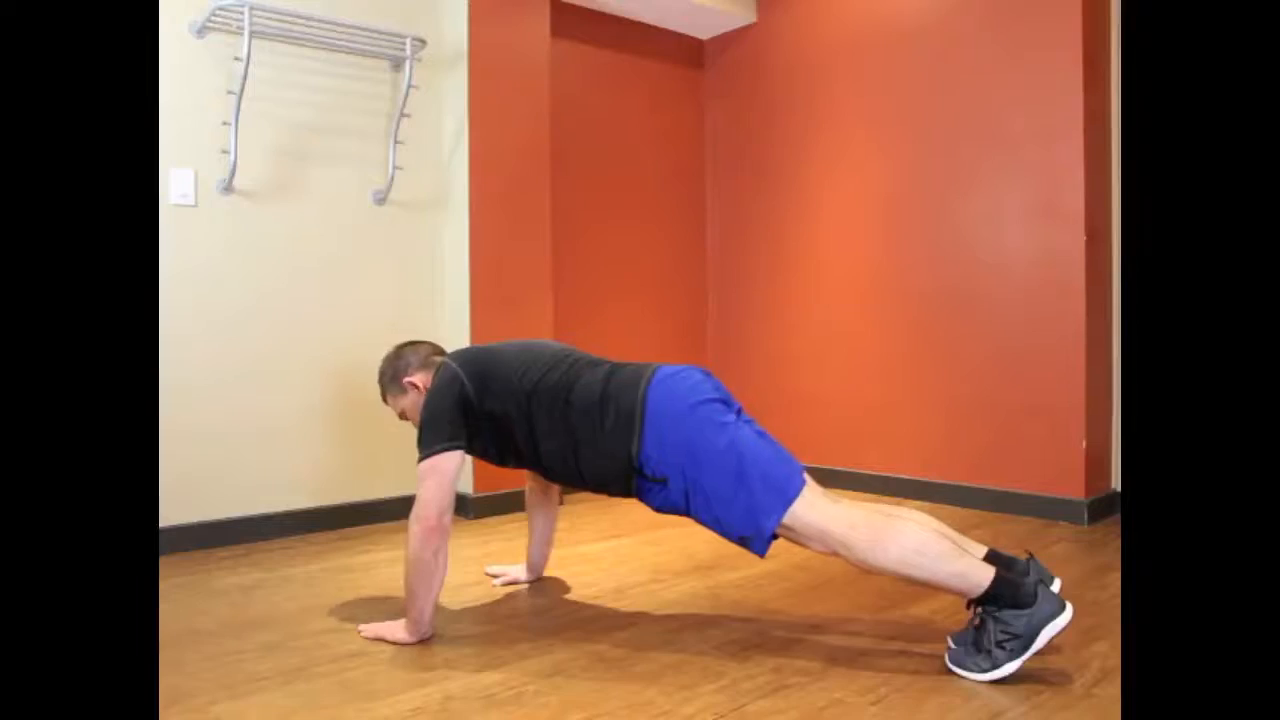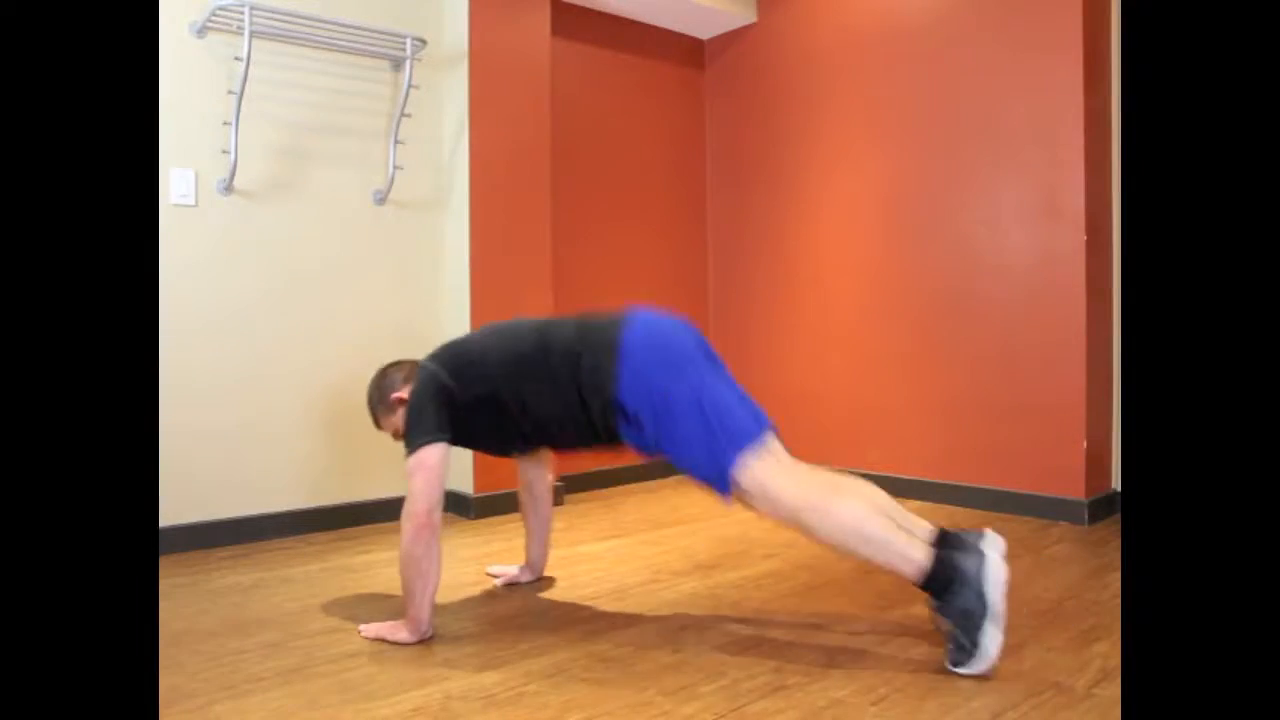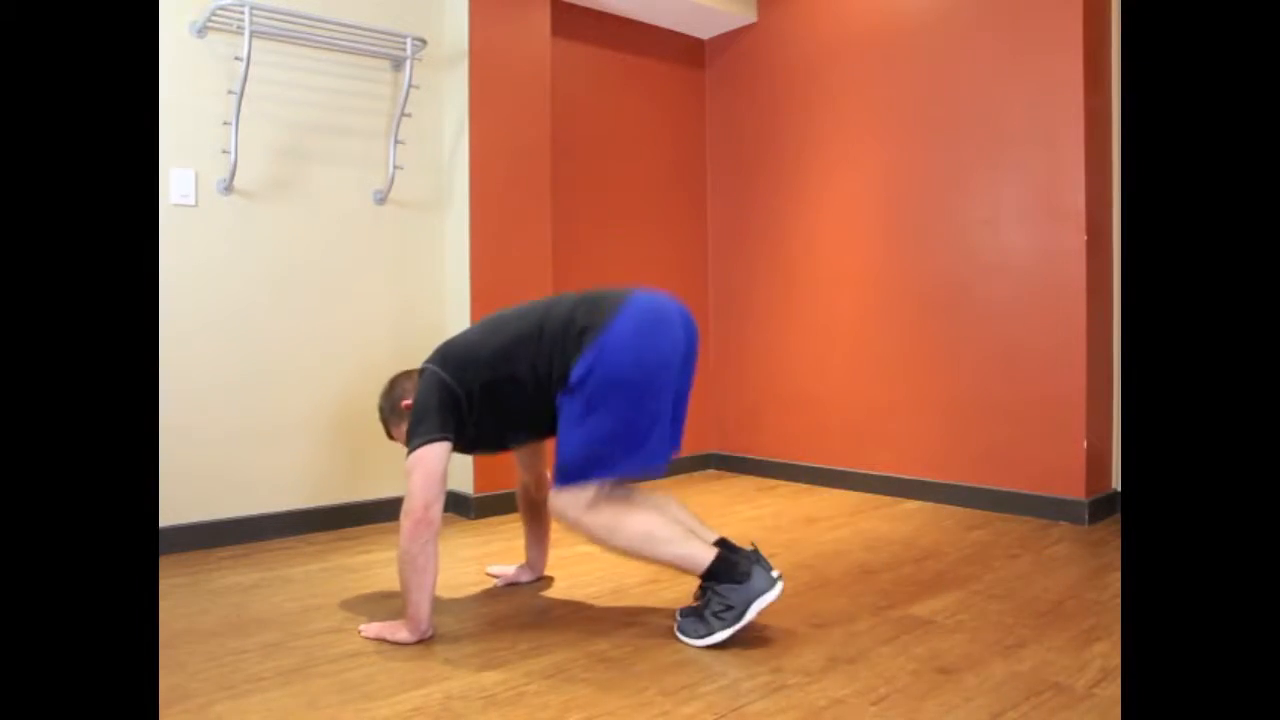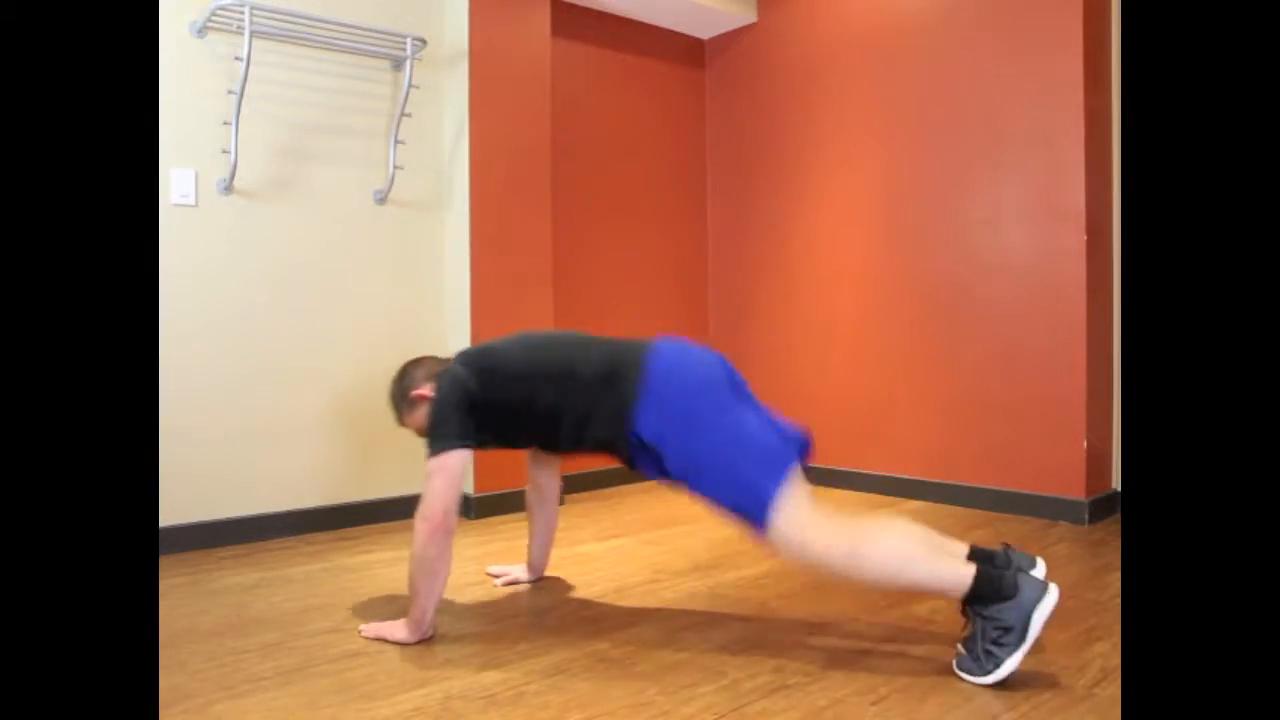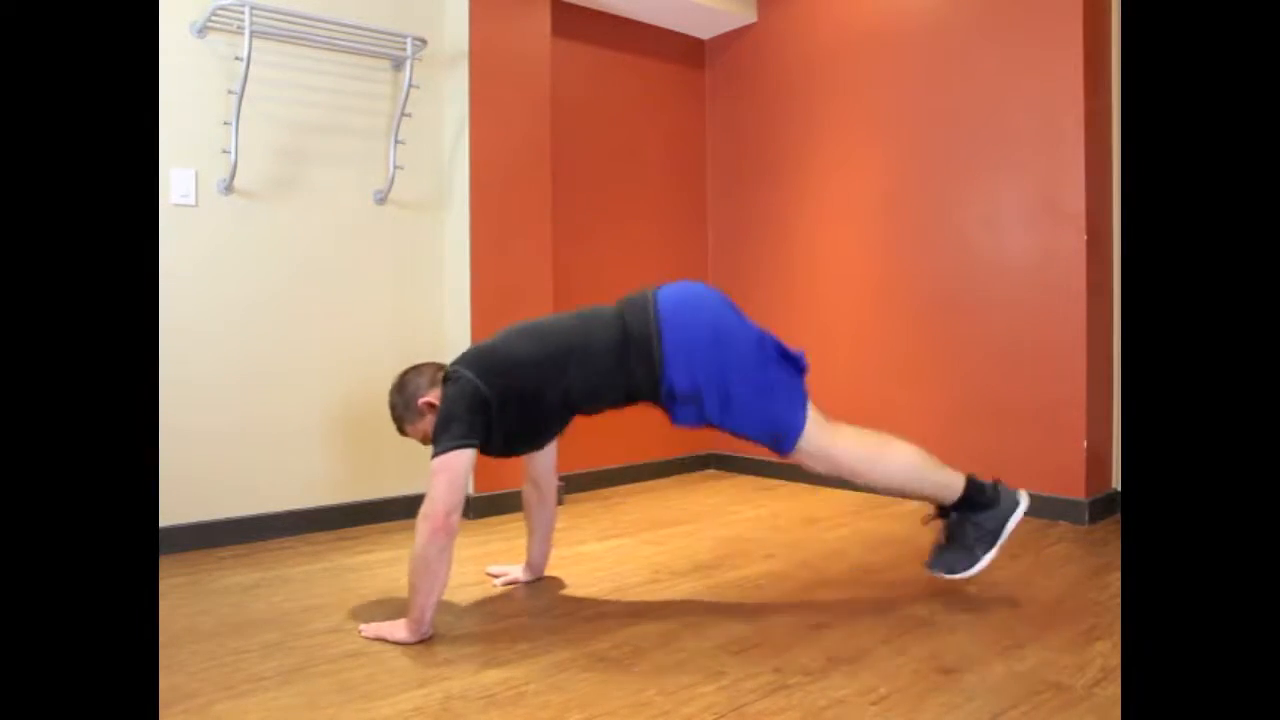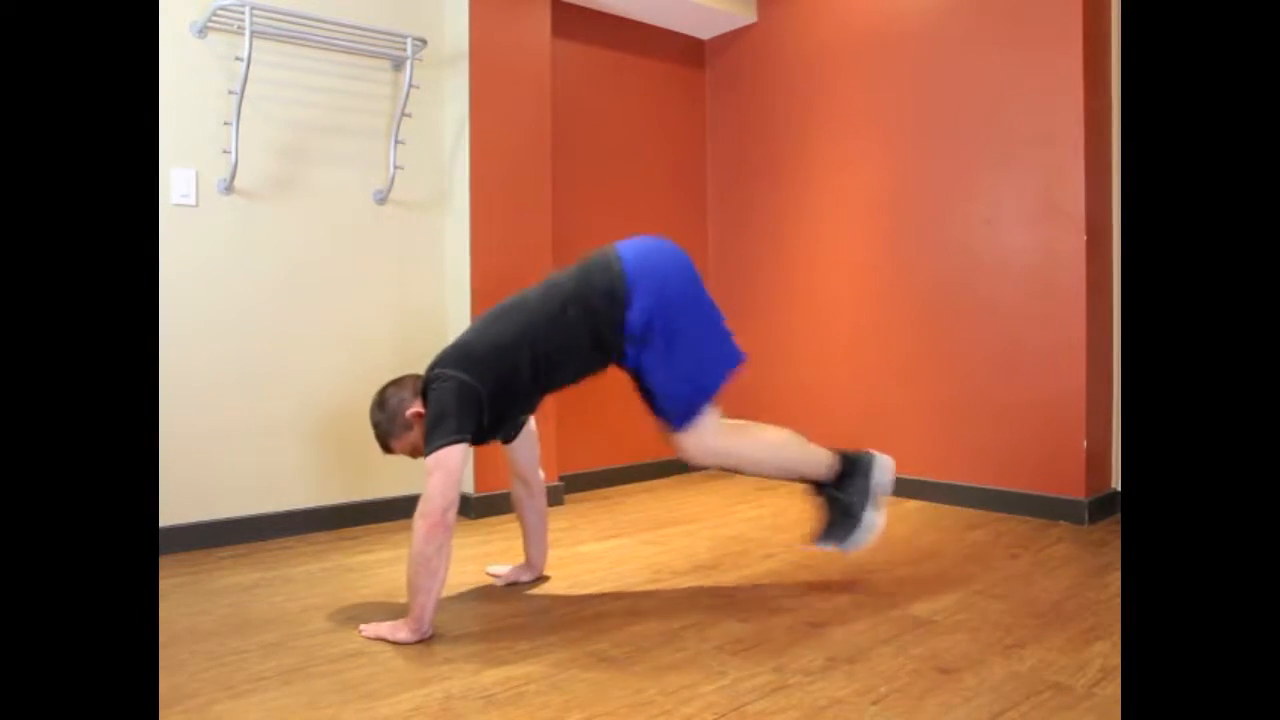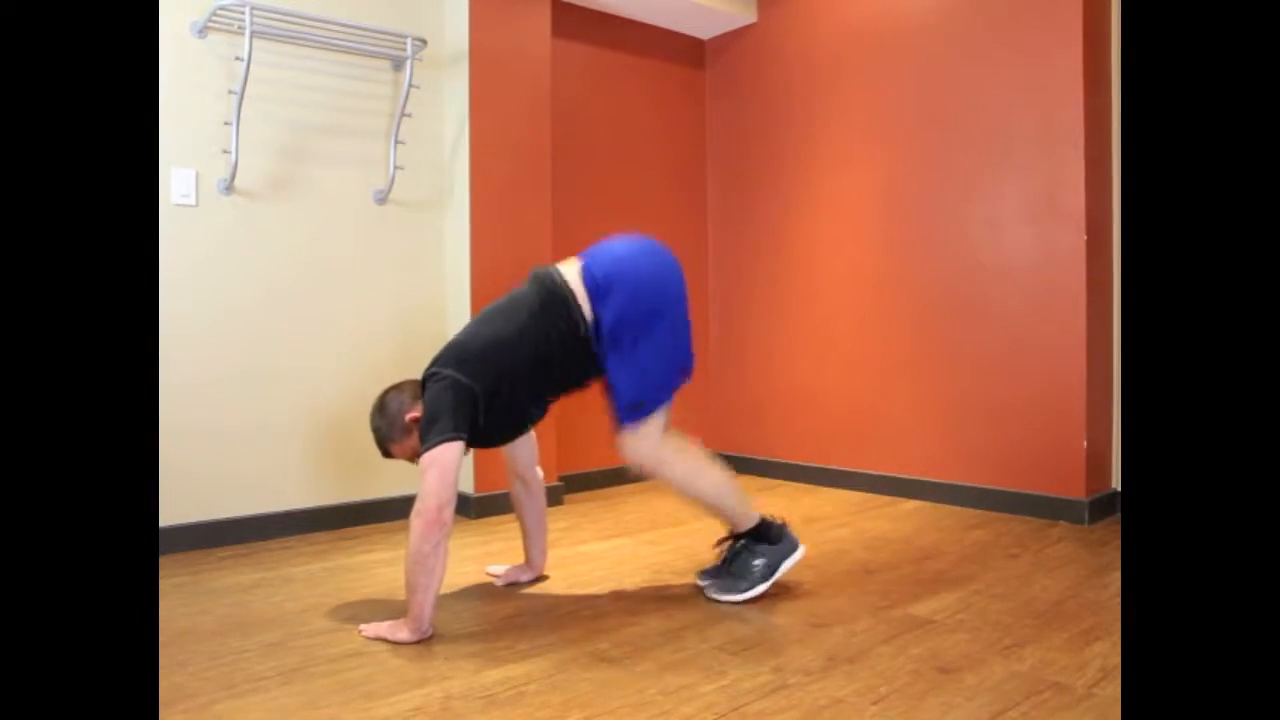
dt=0.5s
person 1, frame 1
left shoulder: (448, 390)
right shoulder: (498, 378)
left elbow: (430, 519)
right elbow: (545, 464)
left wrist: (415, 622)
right wrist: (533, 567)
left hip: (665, 431)
right hip: (676, 403)
left knee: (819, 523)
right knee: (820, 514)
left ankle: (1015, 597)
right ankle: (1009, 569)
person 1, frame 2
left shoulder: (434, 390)
right shoulder: (475, 396)
left elbow: (421, 513)
right elbow: (537, 467)
left wrist: (415, 620)
right wrist: (533, 564)
left hip: (644, 365)
right hip: (652, 348)
left knee: (777, 489)
right knee: (776, 481)
left ankle: (958, 572)
right ankle: (953, 547)
person 1, frame 3
left shoulder: (435, 394)
right shoulder: (482, 383)
left elbow: (421, 515)
right elbow: (533, 479)
left wrist: (415, 625)
right wrist: (533, 566)
left hip: (621, 340)
right hip: (660, 324)
left knee: (576, 504)
right knee: (598, 494)
left ankle: (734, 576)
right ankle: (736, 562)
person 1, frame 4
left shoulder: (458, 390)
right shoulder: (505, 376)
left elbow: (436, 514)
right elbow: (545, 467)
left wrist: (416, 622)
right wrist: (533, 565)
left hip: (671, 403)
right hip: (686, 377)
left knee: (801, 537)
right knee: (803, 528)
left ankle: (999, 590)
right ankle: (991, 565)
person 1, frame 5
left shoulder: (465, 394)
right shoulder: (504, 389)
left elbow: (439, 516)
right elbow: (541, 474)
left wrist: (416, 623)
right wrist: (533, 565)
left hip: (682, 335)
right hip: (683, 325)
left knee: (815, 446)
right knee: (813, 440)
left ankle: (978, 500)
right ankle: (966, 503)
person 1, frame 6
left shoulder: (453, 392)
right shoulder: (486, 387)
left elbow: (436, 511)
right elbow: (526, 470)
left wrist: (417, 625)
right wrist: (533, 564)
left hip: (651, 283)
right hip: (646, 284)
left knee: (698, 441)
right knee: (693, 431)
left ankle: (849, 471)
right ankle: (844, 480)
person 1, frame 7
left shoulder: (446, 394)
right shoulder: (480, 386)
left elbow: (432, 512)
right elbow: (526, 472)
left wrist: (415, 623)
right wrist: (533, 563)
left hip: (630, 282)
right hip: (625, 277)
left knee: (642, 447)
right knee: (645, 442)
left ankle: (763, 537)
right ankle: (751, 533)
